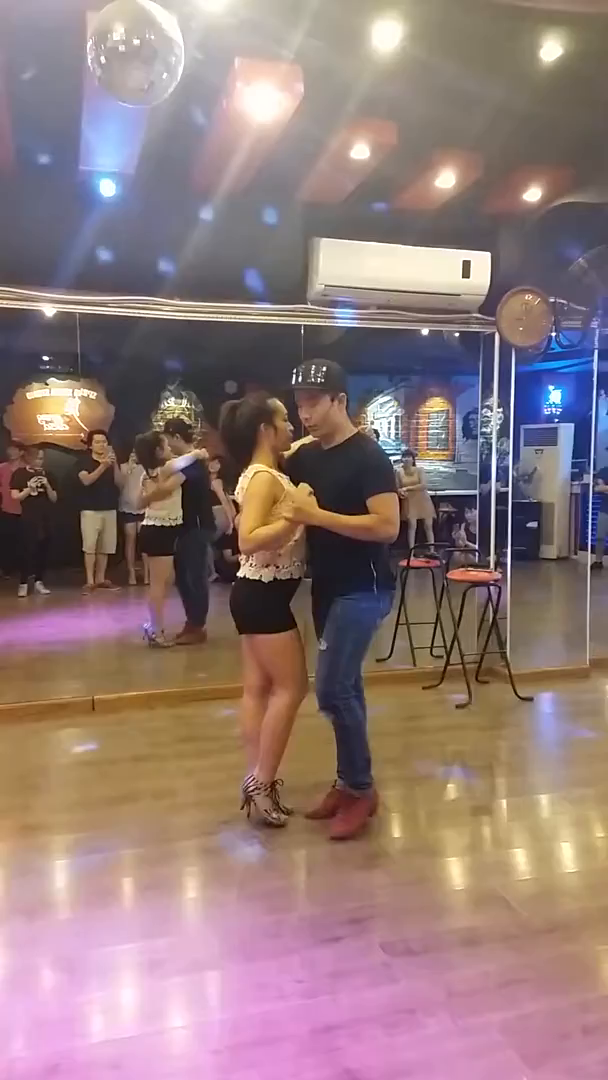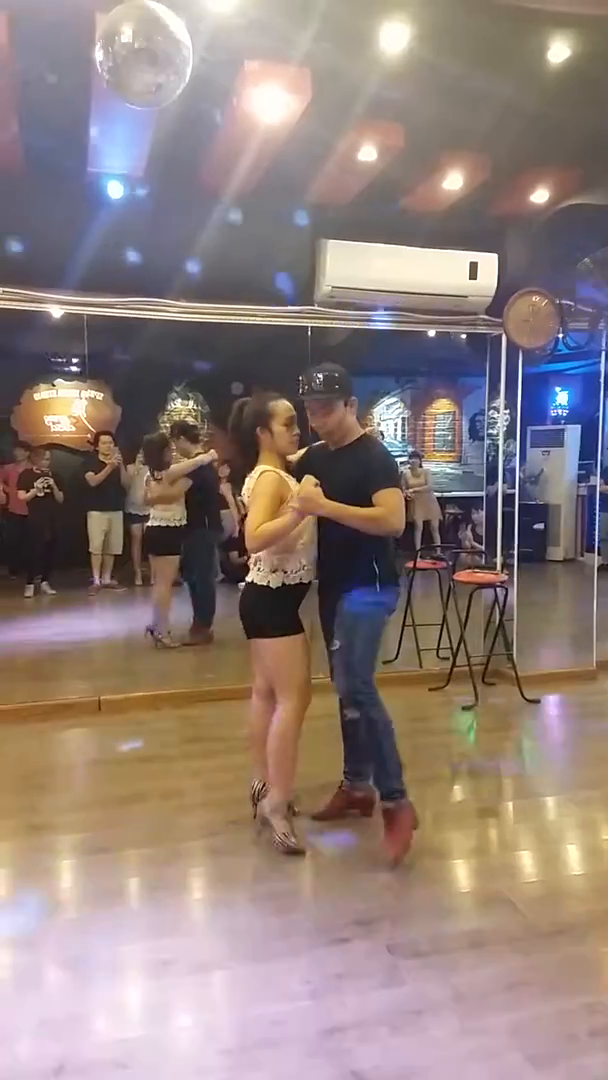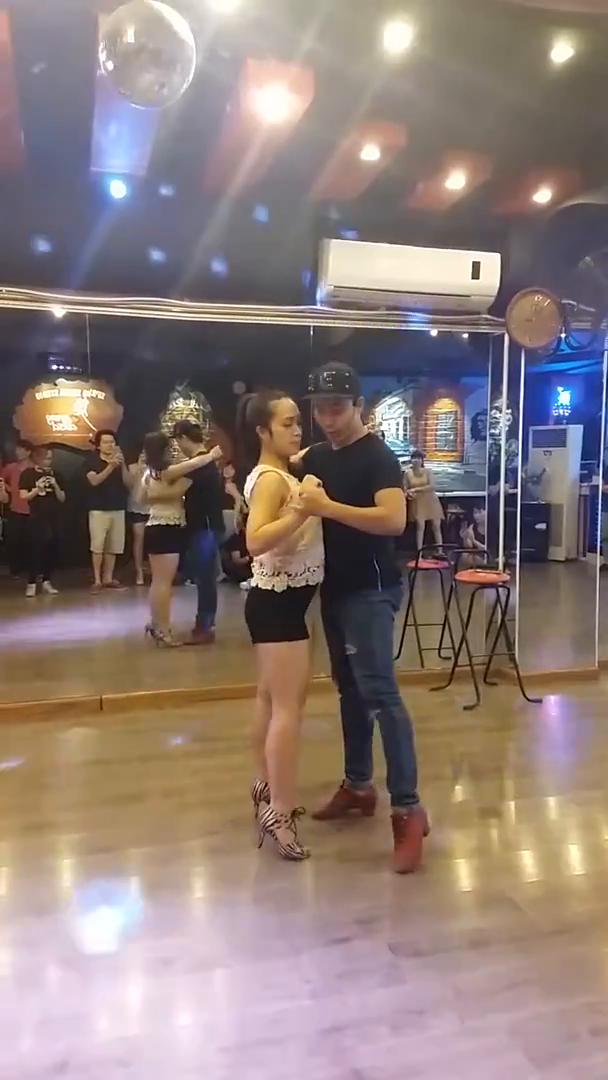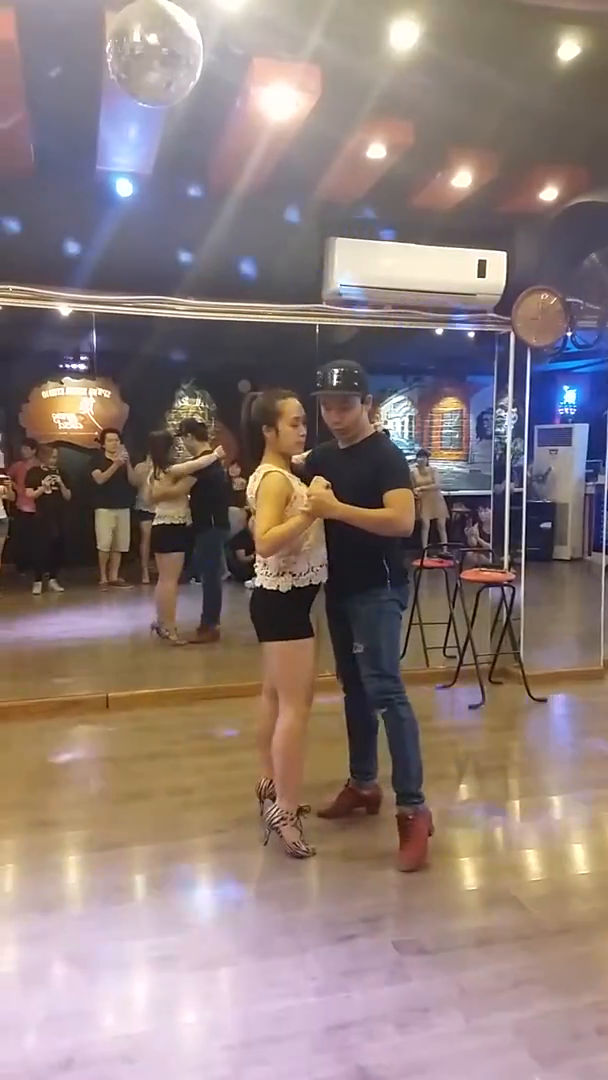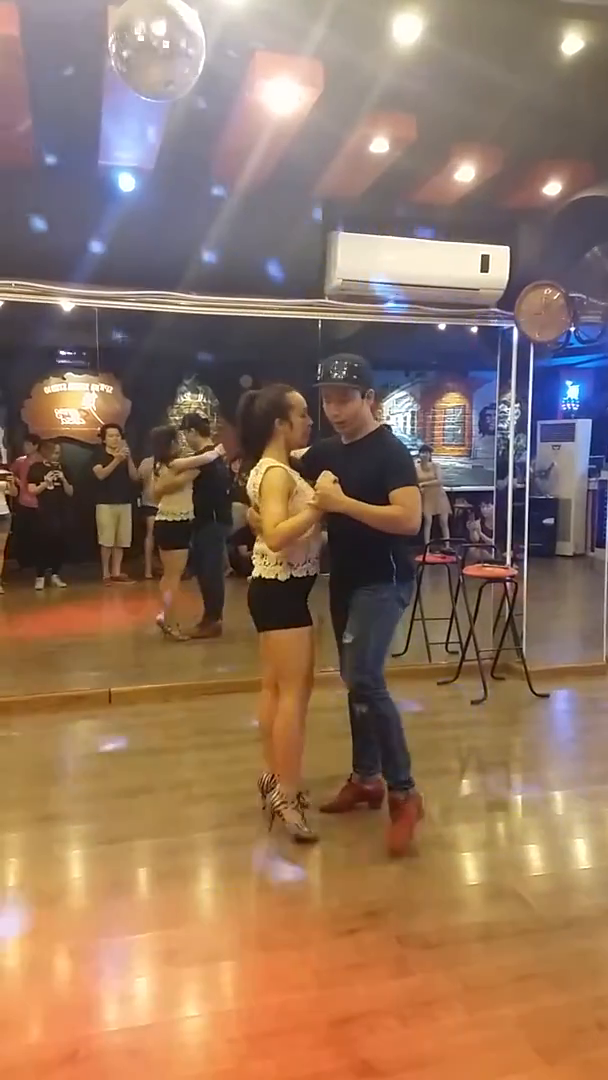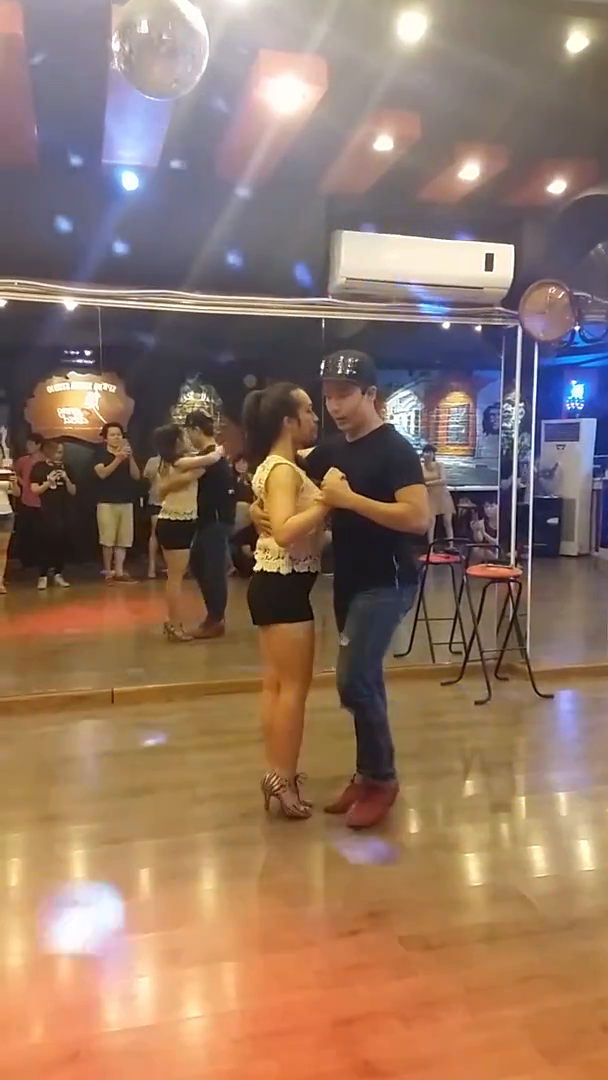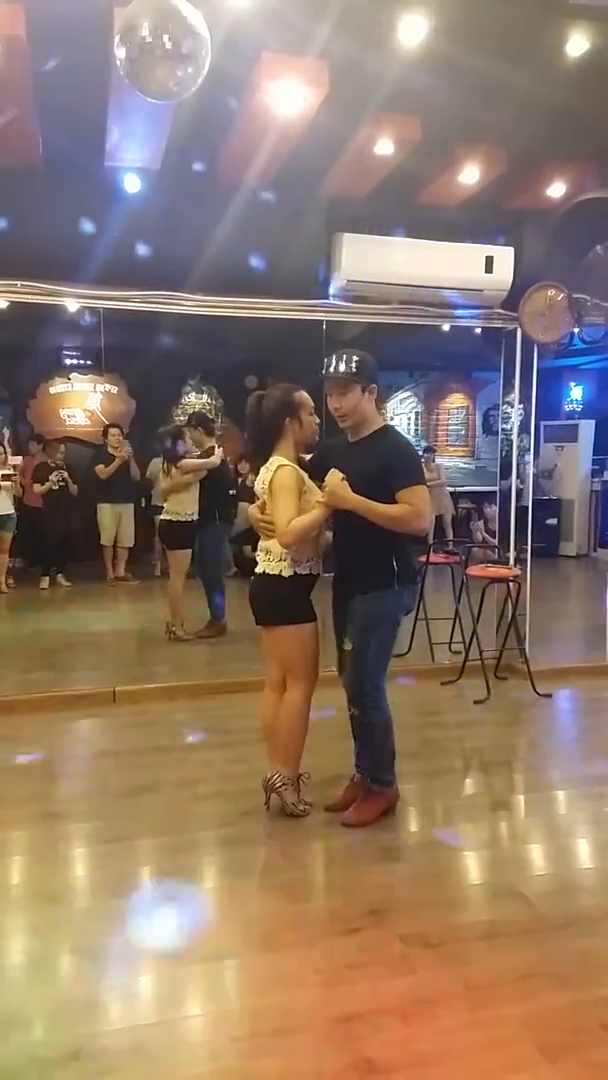
dt=0.2s
person 1, frame 1
left shoulder: (368, 458)
right shoulder: (304, 458)
left elbow: (387, 527)
left wrist: (318, 515)
left hip: (363, 589)
right hip: (326, 587)
left knee: (333, 688)
right knee: (341, 687)
left ankle: (362, 790)
right ankle: (347, 782)
person 1, frame 2
left shoulder: (373, 457)
right shoulder: (313, 458)
left elbow: (393, 521)
right elbow: (289, 503)
left wrist: (325, 506)
left hip: (368, 587)
right hip: (333, 586)
left knee: (358, 689)
right knee: (346, 688)
left ankle: (396, 803)
right ankle: (356, 784)
person 1, frame 3
left shoulder: (377, 456)
right shoulder: (315, 457)
left elbow: (394, 520)
left wrist: (328, 506)
left hip: (370, 589)
right hip: (333, 587)
left knee: (379, 691)
right knee: (348, 686)
left ankle: (408, 809)
right ankle: (358, 784)
person 1, frame 4
left shoulder: (385, 456)
right shoulder: (322, 457)
left elbow: (403, 522)
left wrist: (336, 508)
left hip: (378, 588)
right hip: (340, 586)
left knee: (384, 690)
right knee: (354, 685)
left ankle: (413, 809)
right ankle: (363, 782)
person 1, frame 5
left shoulder: (389, 451)
right shoulder: (326, 452)
left elbow: (411, 519)
left wrist: (344, 502)
left hip: (384, 581)
right hip: (343, 579)
left knee: (365, 681)
right knee: (355, 682)
left ankle: (403, 792)
right ankle: (365, 779)
person 1, frame 6
left shoulder: (395, 450)
right shoulder: (330, 450)
left elbow: (418, 518)
left wrist: (351, 499)
right wrist: (260, 508)
left hip: (385, 584)
right hip: (349, 580)
left knee: (355, 681)
right knee: (361, 681)
left ankle: (383, 781)
right ankle: (365, 776)
person 1, frame 7
left shoulder: (396, 451)
right shoulder: (333, 451)
left elbow: (419, 520)
left wrist: (352, 500)
right wrist: (258, 509)
left hip: (384, 586)
right hip: (348, 581)
left knee: (364, 685)
right knee: (354, 682)
left ankle: (382, 787)
right ankle: (363, 774)
person 2, frame 1
left shoulder: (265, 473)
right shoulder: (263, 478)
right elbow: (248, 541)
right wrist: (294, 519)
left hip: (255, 592)
right hip: (264, 594)
left knee: (258, 688)
right knee: (290, 687)
left ankle: (257, 780)
right ankle: (261, 781)
person 2, frame 2
left shoulder: (276, 473)
right shoulder: (269, 478)
right elbow: (254, 539)
right wrist: (300, 511)
left hip: (270, 596)
right hip: (272, 598)
left knee: (266, 694)
right knee: (292, 699)
left ankle: (264, 786)
right ankle: (276, 804)
person 2, frame 3
left shoulder: (282, 472)
right shoulder: (269, 478)
right elbow: (255, 541)
right wrist: (302, 510)
left hip: (277, 597)
right hip: (277, 599)
left knee: (269, 698)
right knee: (288, 706)
left ankle: (265, 787)
right ankle: (279, 813)
person 2, frame 4
left shoulder: (282, 473)
right shoulder: (273, 479)
right elbow: (264, 543)
right wrist: (308, 513)
left hip: (280, 596)
right hip: (283, 599)
left knee: (275, 694)
right knee: (295, 703)
left ankle: (270, 783)
right ankle: (284, 811)
person 2, frame 5
left shoulder: (278, 468)
right shoulder: (274, 473)
right elbow: (275, 537)
right wrist: (318, 507)
left hip: (275, 586)
right hip: (281, 589)
left knee: (275, 686)
right knee: (295, 692)
left ankle: (273, 778)
right ankle: (286, 796)
person 2, frame 6
left shoulder: (279, 466)
right shoulder: (282, 470)
right elbow: (284, 532)
right wrist: (326, 502)
left hip: (271, 582)
right hip: (283, 584)
left knee: (275, 683)
right knee: (295, 684)
left ankle: (275, 775)
right ankle: (283, 779)
person 2, frame 7
left shoulder: (278, 467)
right shoulder: (285, 472)
right elbow: (288, 534)
right wrist: (328, 504)
left hip: (272, 584)
right hip: (284, 586)
left knee: (277, 682)
right knee: (300, 683)
left ankle: (277, 772)
right ankle: (286, 777)
